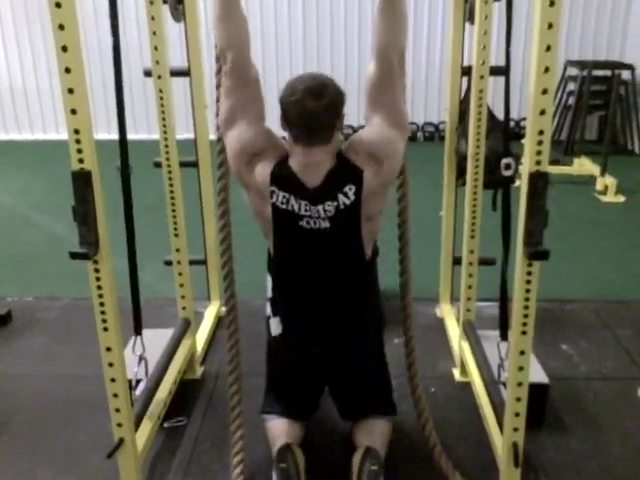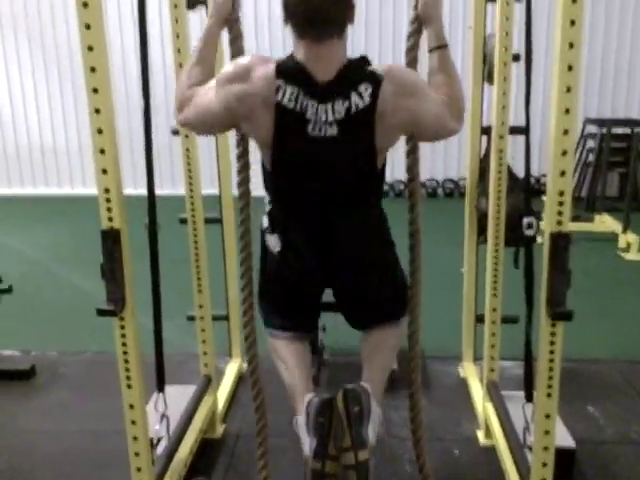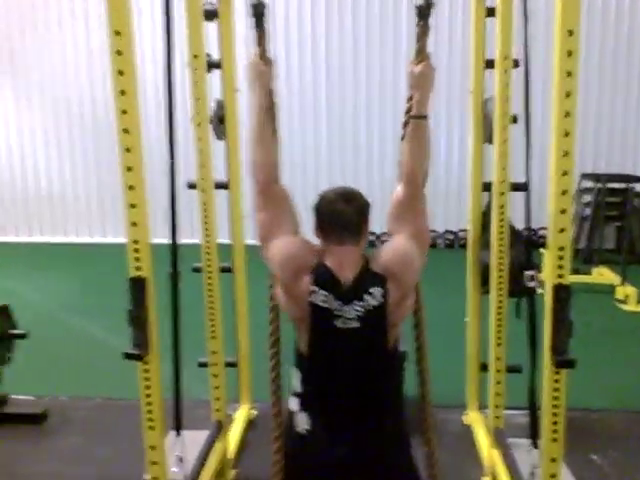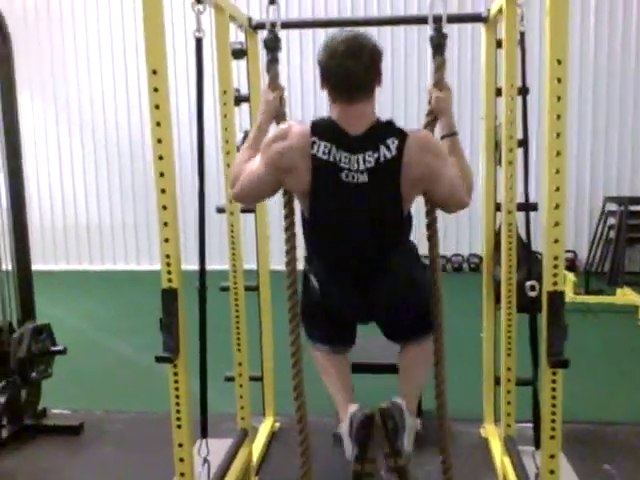
dt=1s
person 1, frame 1
left shoulder: (259, 170)
right shoulder: (370, 169)
left elbow: (235, 63)
right elbow: (389, 64)
left hip: (291, 331)
right hip: (357, 330)
left knee: (283, 409)
right knee: (373, 410)
person 1, frame 2
left shoulder: (251, 83)
right shoulder: (394, 89)
left elbow: (185, 108)
right elbow: (452, 118)
left hip: (290, 242)
right hip: (363, 243)
left knee: (286, 327)
right knee: (386, 318)
left ankle: (307, 407)
right ankle: (368, 397)
person 1, frame 3
left shoulder: (297, 277)
right shoulder: (394, 278)
left elbow: (266, 186)
right elbow: (411, 186)
left wrist: (260, 96)
right wrist: (420, 101)
left hip: (314, 429)
right hip: (379, 431)
person 1, frame 4
left shoulder: (290, 143)
right shoulder: (417, 148)
left elbow: (238, 189)
right elbow: (461, 197)
left wrist: (264, 118)
right wrist: (447, 123)
left hip: (329, 285)
right hip: (396, 285)
left knee: (325, 336)
right knee: (420, 328)
left ankle: (348, 414)
right ankle: (405, 410)
